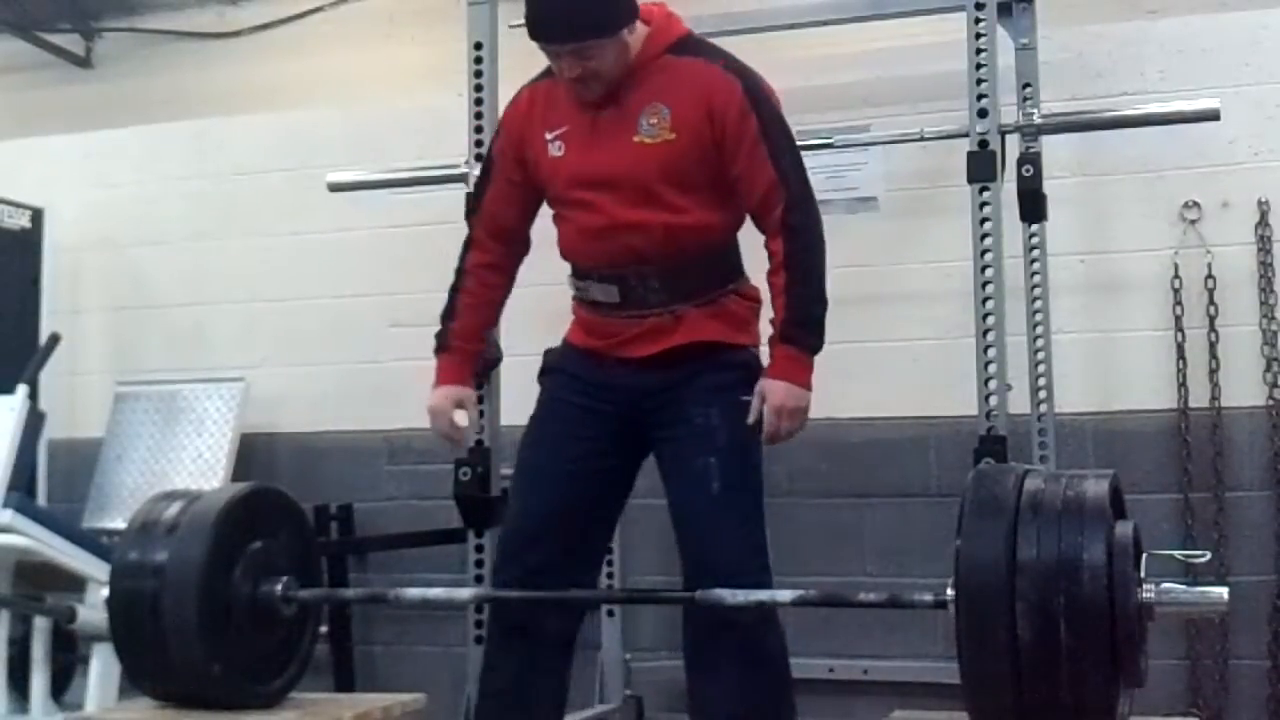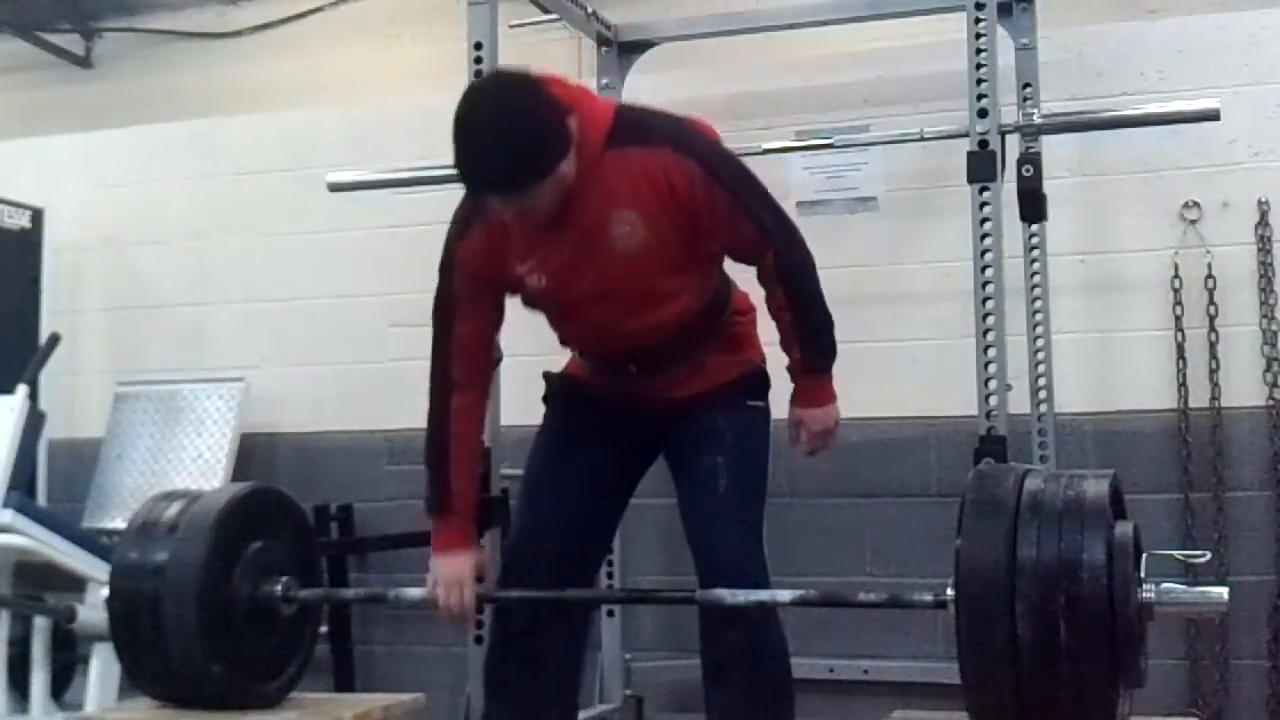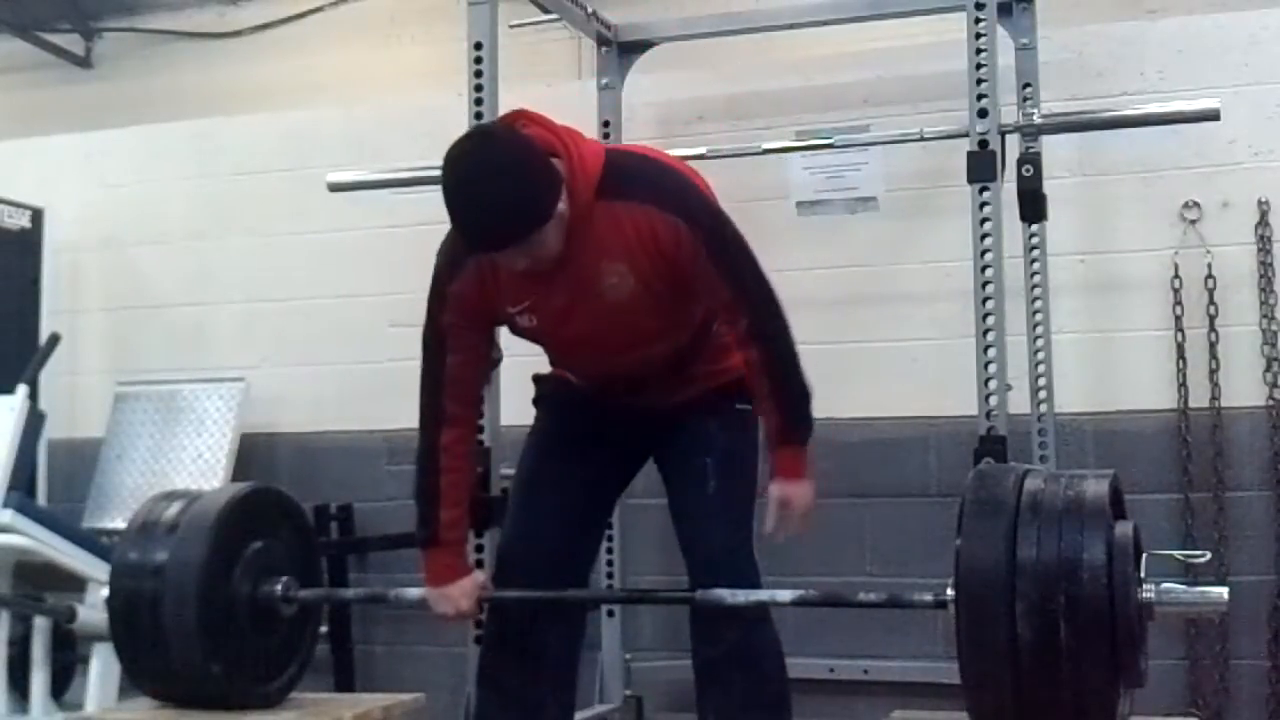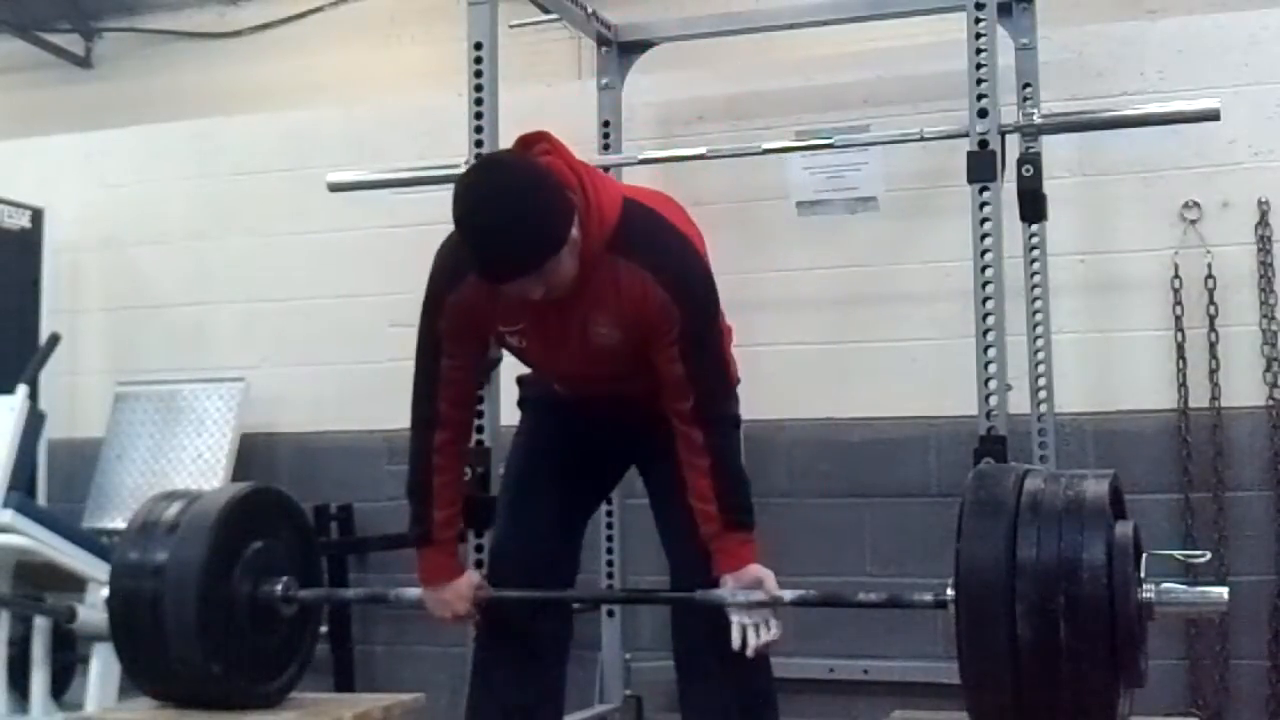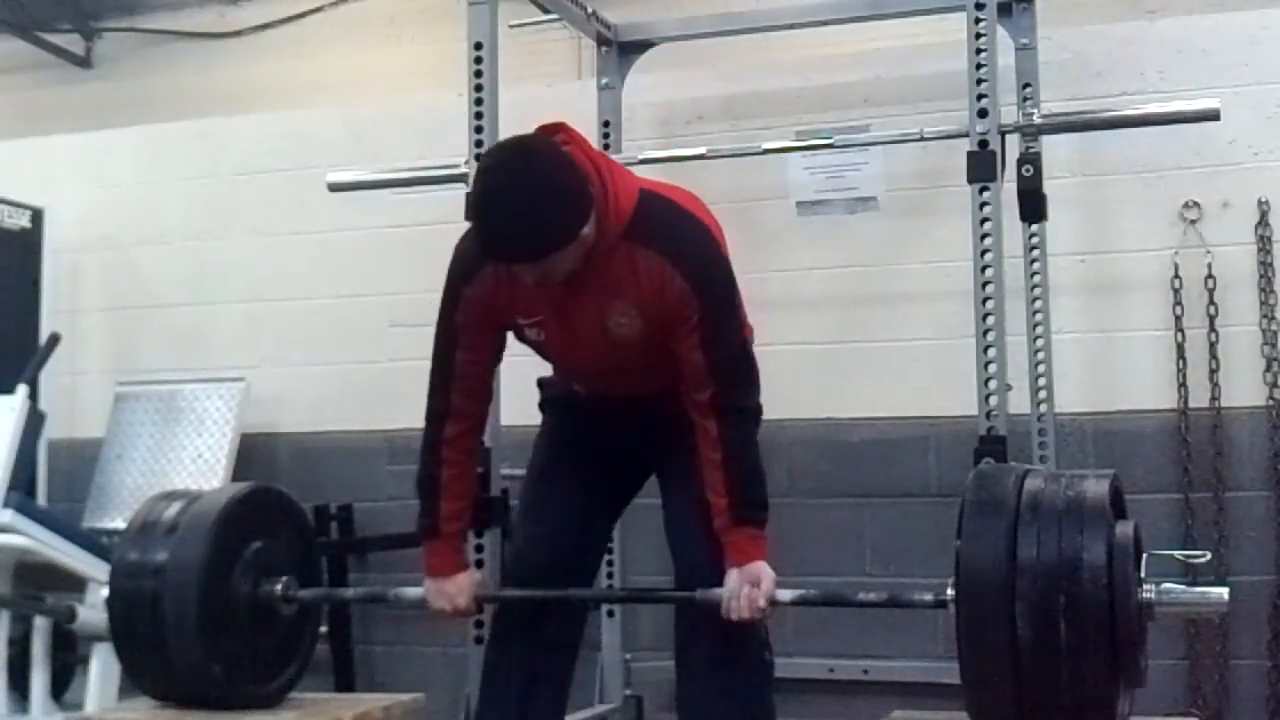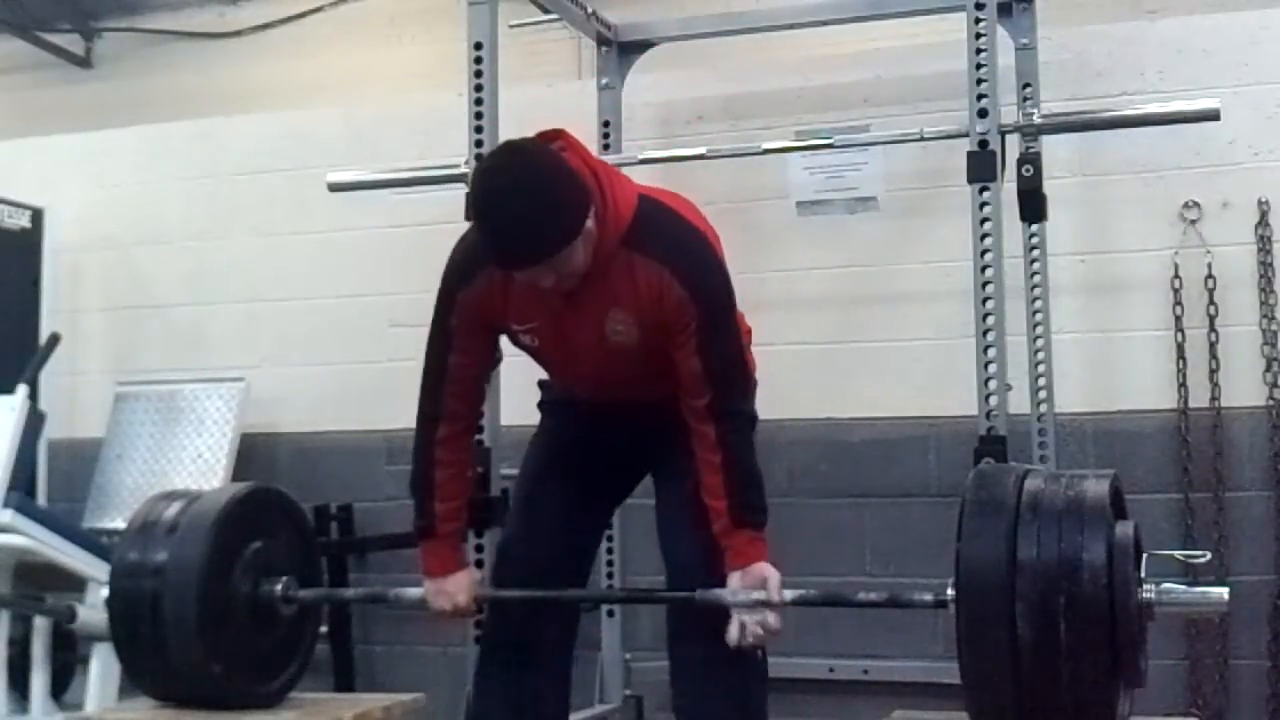
dt=0.4s
person 1, frame 1
left shoulder: (716, 86)
right shoulder: (530, 111)
left elbow: (790, 221)
right elbow: (491, 244)
left wrist: (791, 360)
right wrist: (456, 365)
left hip: (705, 364)
right hip: (590, 365)
left knee: (724, 578)
right knee: (529, 566)
person 1, frame 2
left shoulder: (667, 153)
right shoulder: (479, 234)
left elbow: (779, 252)
right elbow: (459, 377)
left wrist: (813, 386)
right wrist: (453, 533)
left hip: (714, 389)
right hip: (594, 399)
left knee: (733, 584)
right knee: (532, 585)
person 1, frame 3
left shoulder: (656, 198)
right shoulder: (466, 266)
left elbow: (754, 319)
right elbow: (450, 404)
left wrist: (789, 452)
right wrist: (445, 559)
left hip: (702, 397)
right hip: (583, 403)
left knee: (727, 589)
right knee: (524, 588)
person 1, frame 4
left shoulder: (658, 250)
right shoulder: (460, 273)
left elbow: (703, 413)
right elbow: (442, 410)
left wrist: (734, 552)
right wrist: (439, 559)
left hip: (671, 404)
right hip: (563, 408)
left knee: (712, 591)
right knee: (513, 591)
person 1, frame 5
left shoulder: (677, 241)
right shoulder: (481, 264)
left elbow: (726, 402)
right elbow: (457, 402)
left wrist: (745, 546)
right wrist: (444, 553)
left hip: (690, 409)
right hip: (586, 408)
left knee: (718, 591)
right knee: (532, 587)
person 1, frame 6
left shoulder: (674, 247)
right shoulder: (476, 269)
left elbow: (719, 408)
right elbow: (448, 405)
left wrist: (745, 549)
right wrist: (441, 552)
left hip: (685, 410)
right hip: (582, 411)
left knee: (708, 590)
right knee: (520, 591)
